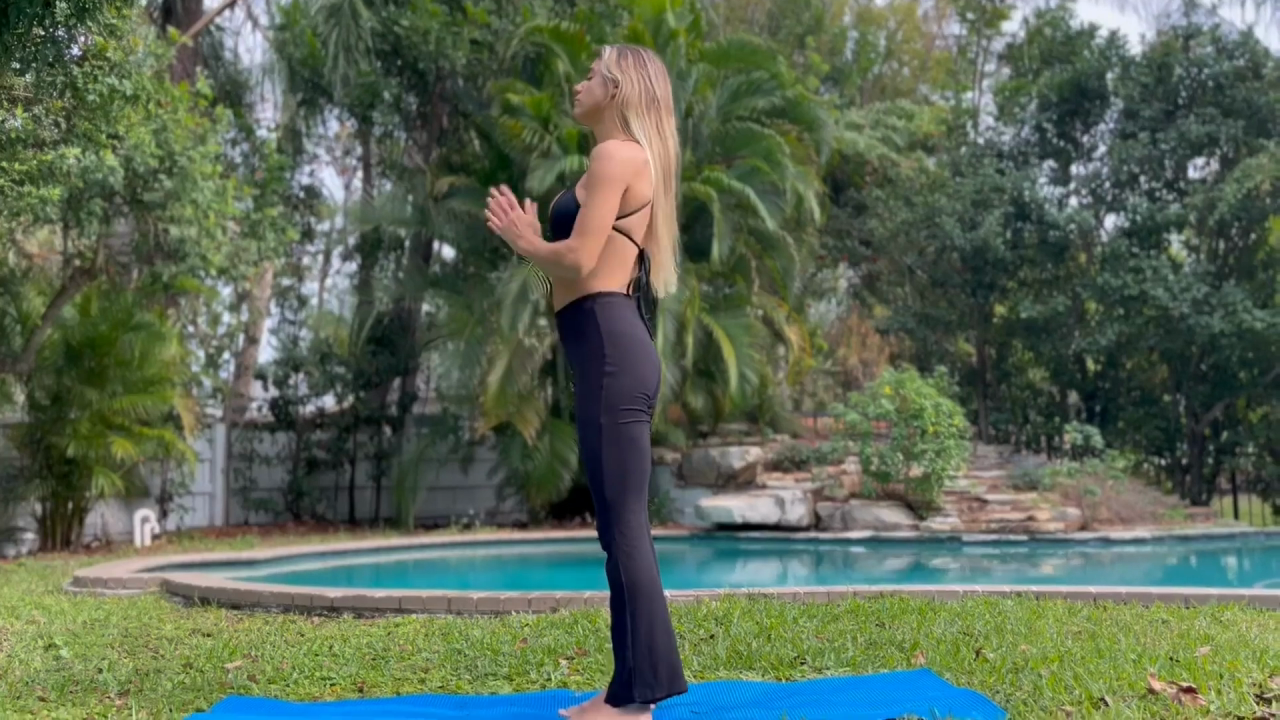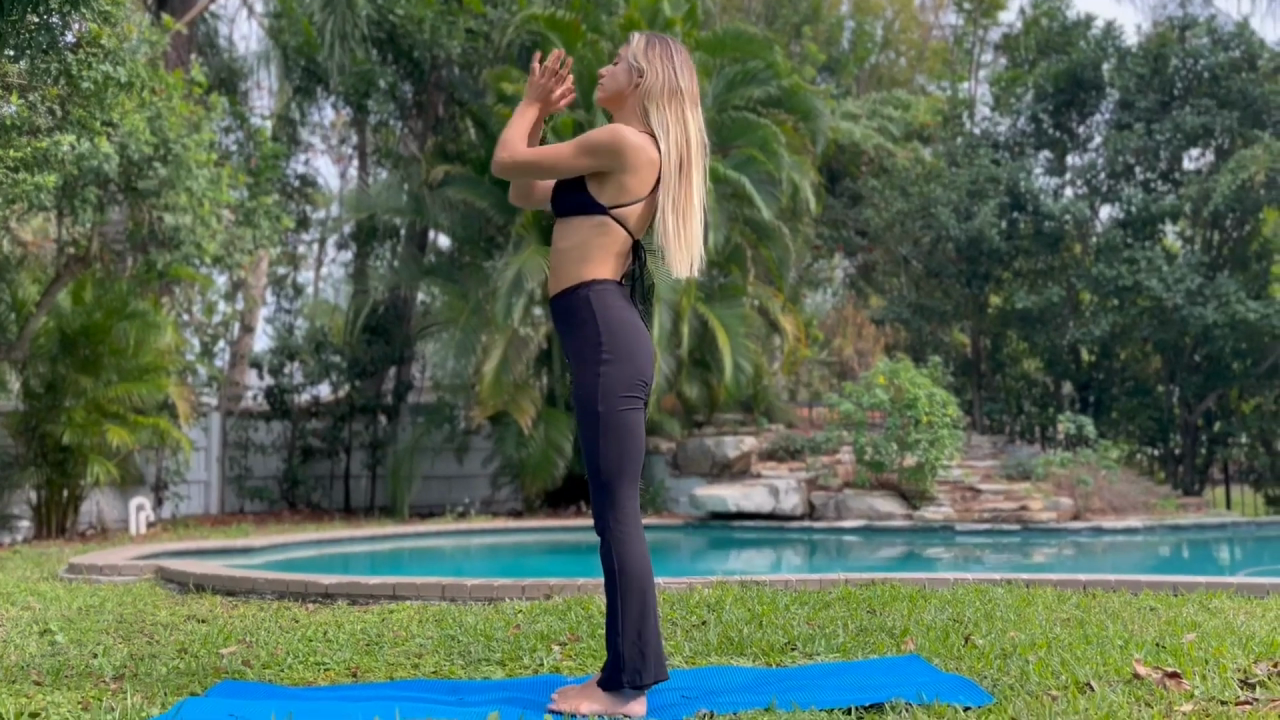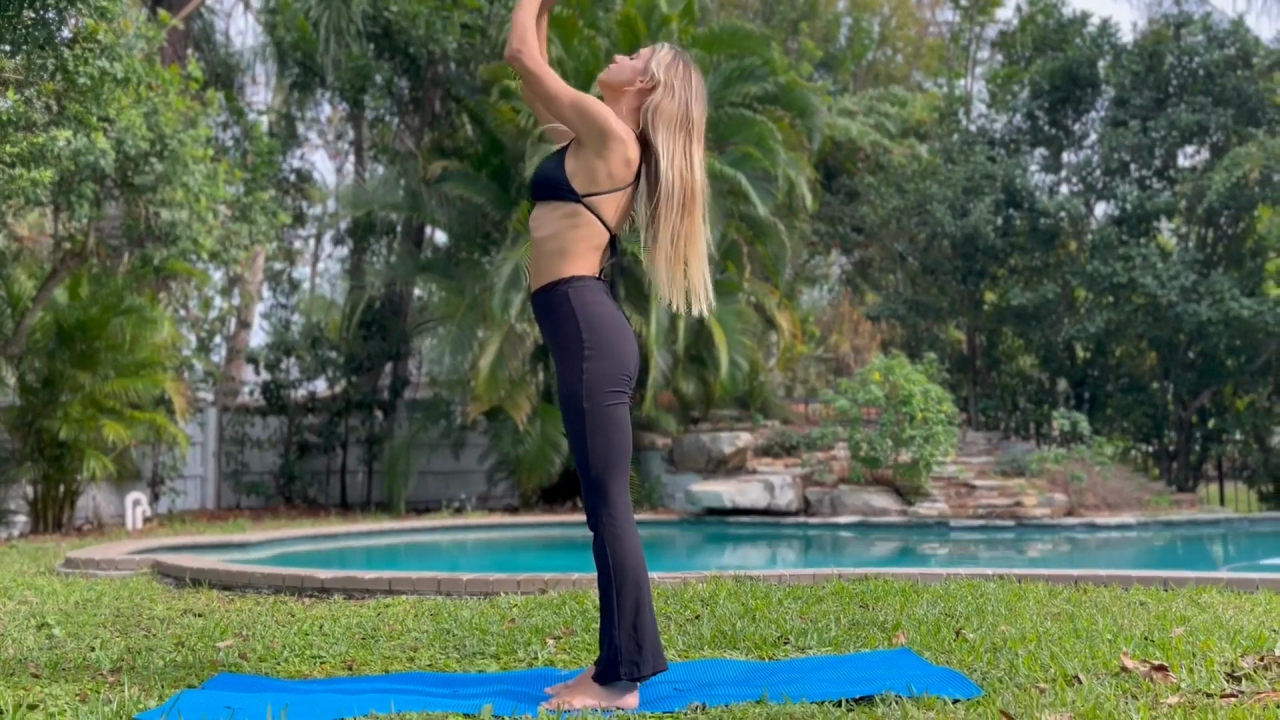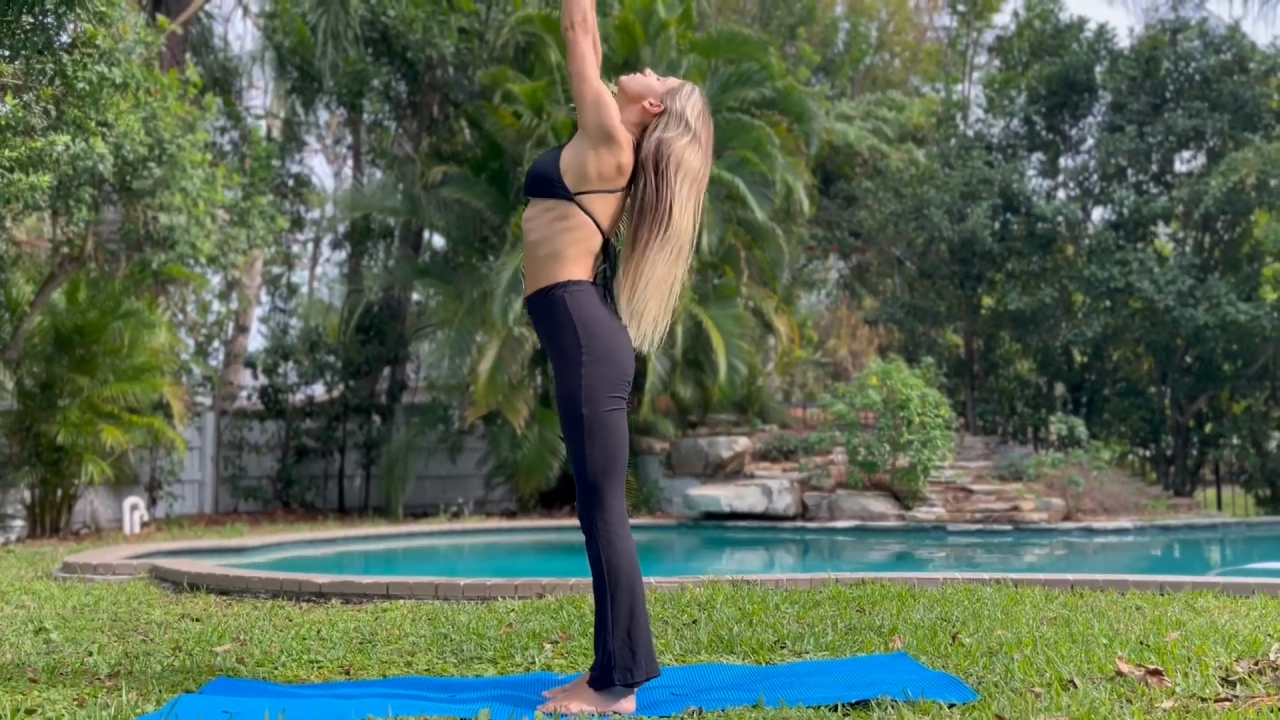
dt=0.5s
person 1, frame 1
left shoulder: (616, 156)
right shoulder: (622, 163)
left elbow: (579, 262)
left wrist: (527, 241)
right wrist: (531, 237)
left hip: (610, 351)
right hip: (609, 351)
left knee: (623, 528)
right knee: (622, 527)
person 1, frame 2
left shoulder: (624, 144)
right shoulder: (616, 156)
left elbow: (506, 160)
right elbow: (522, 191)
left wrist: (530, 106)
right wrist: (538, 113)
left hip: (604, 337)
right hip: (602, 339)
left knee: (617, 514)
right knee: (614, 514)
person 1, frame 3
left shoulder: (609, 131)
right shoulder: (597, 141)
left elbow: (520, 57)
right elbow: (530, 78)
left hip: (586, 331)
right hip: (586, 331)
left knee: (608, 506)
right knee: (605, 506)
left ankle: (620, 678)
right ankle: (619, 664)
person 1, frame 4
left shoulder: (609, 138)
right shoulder: (605, 144)
left hip: (583, 334)
right hip: (582, 336)
left knee: (602, 510)
right knee: (599, 510)
